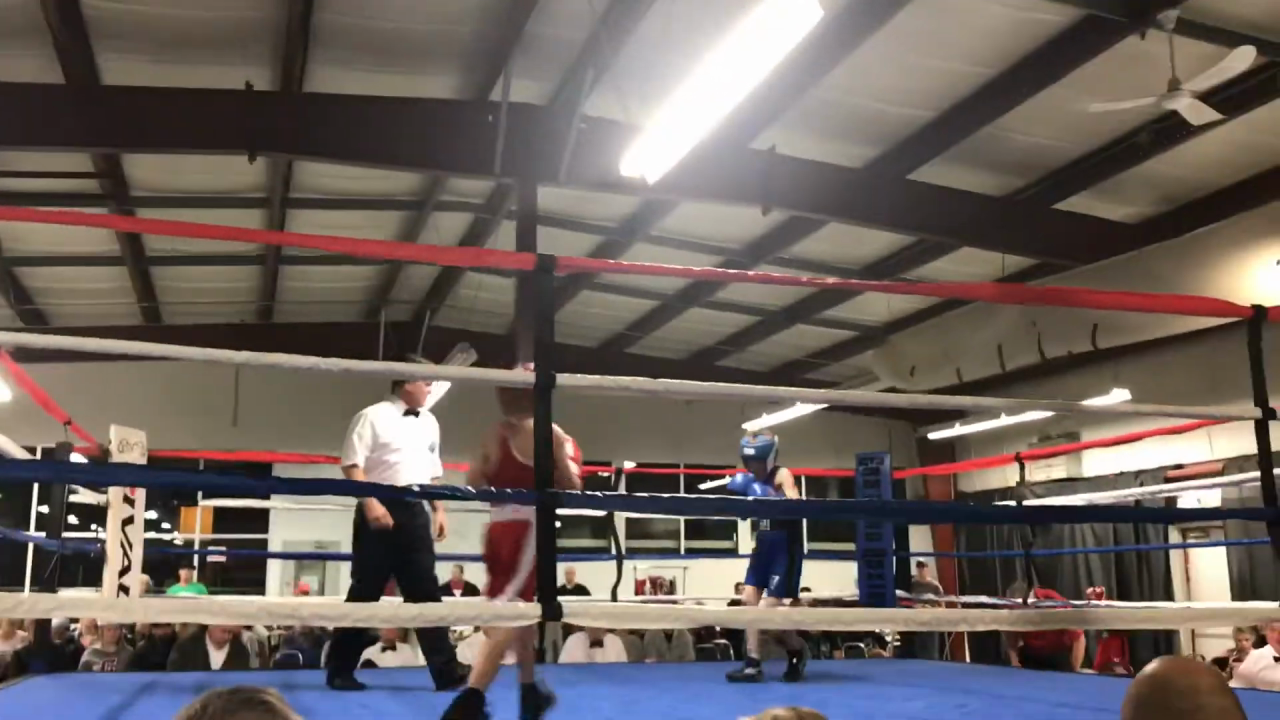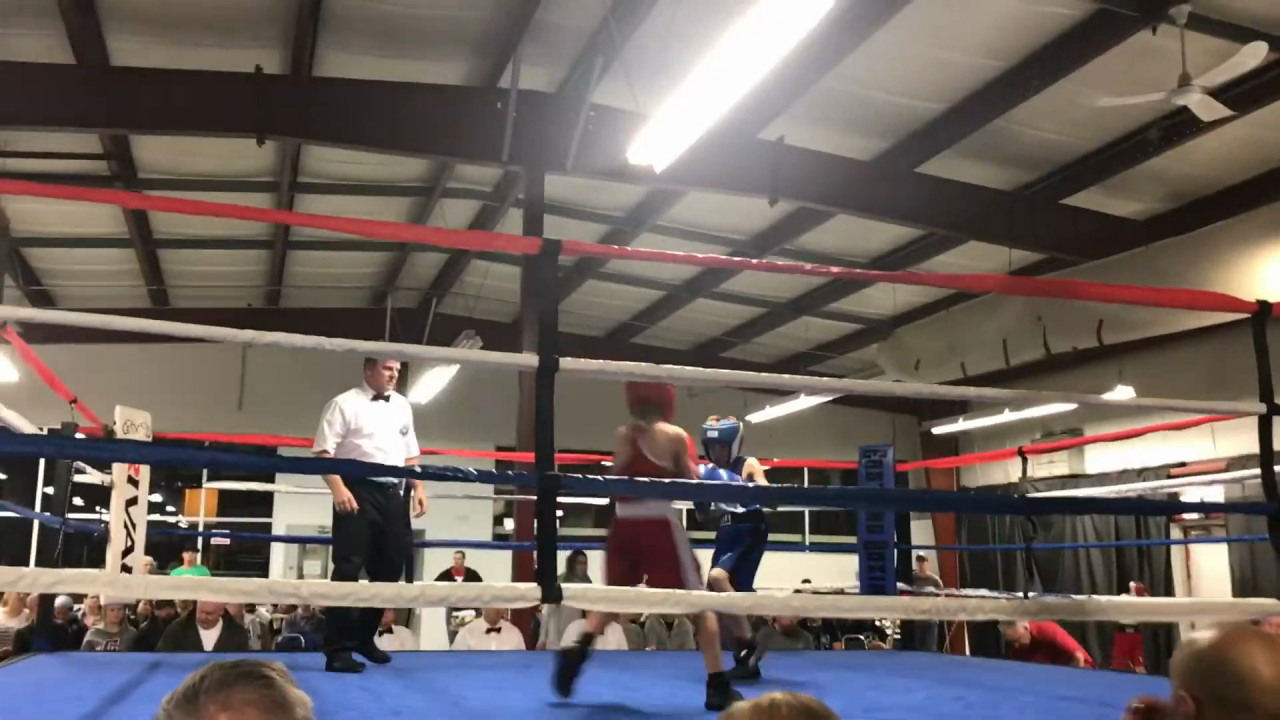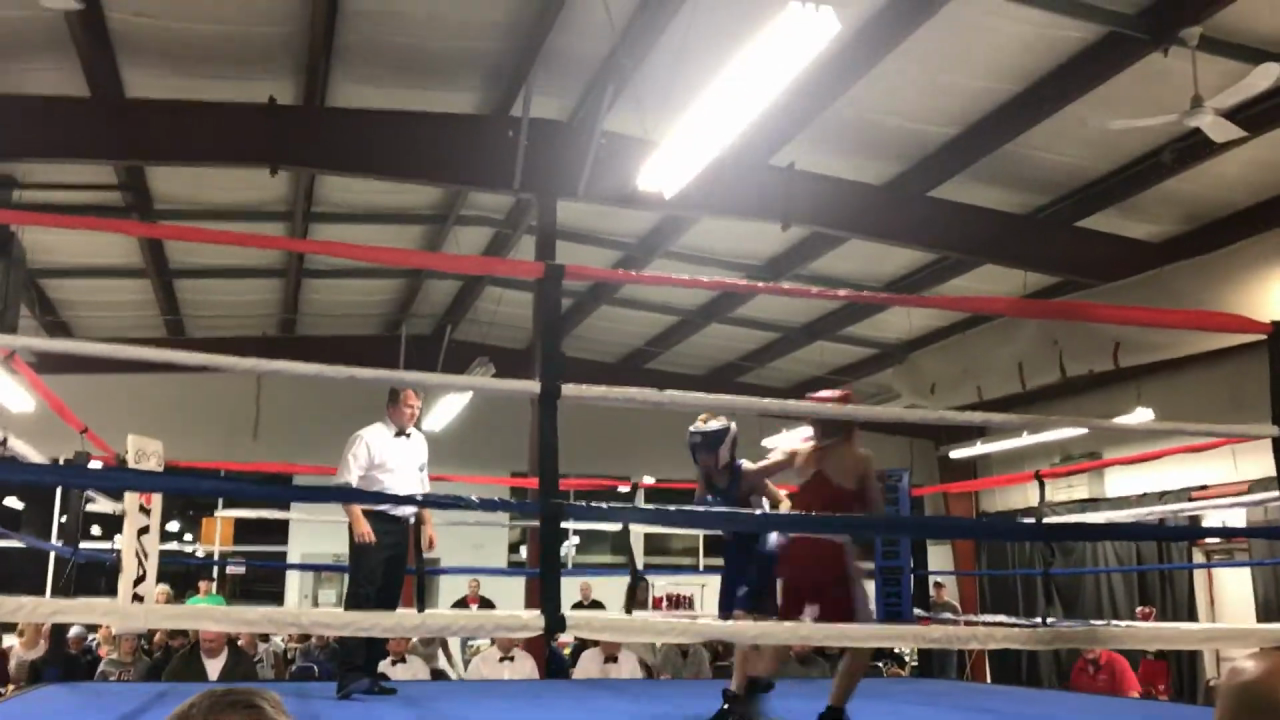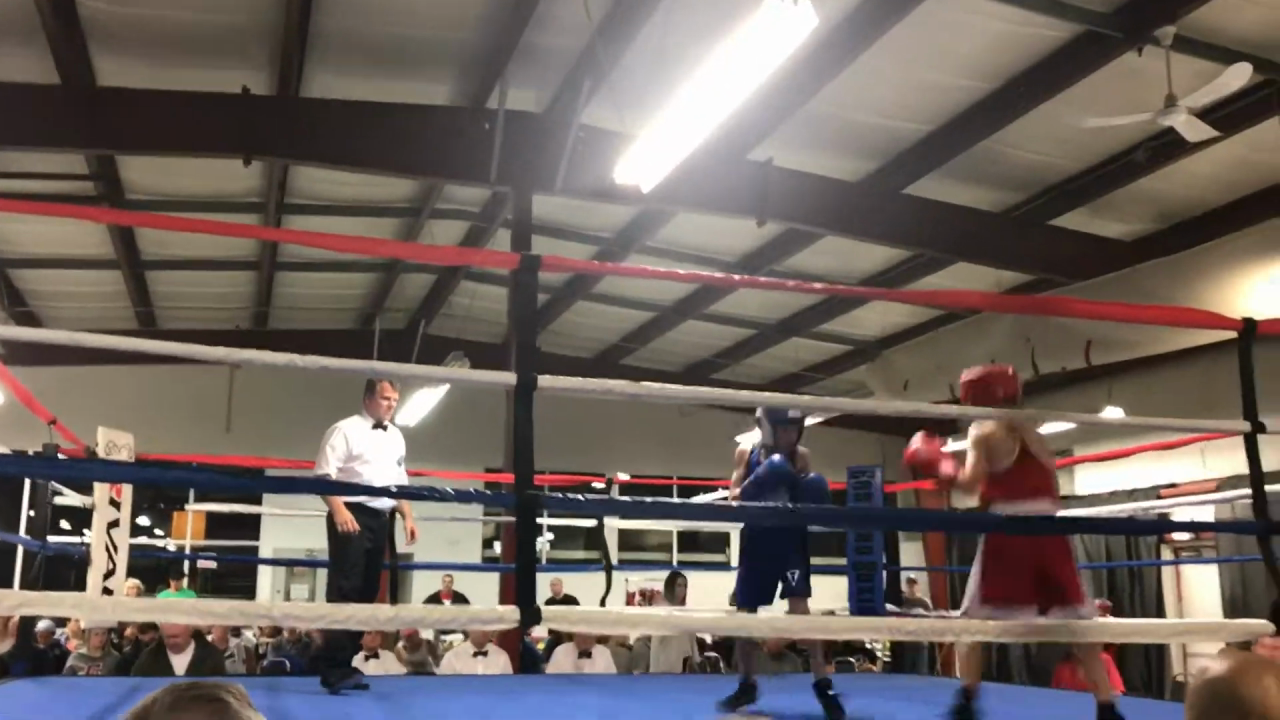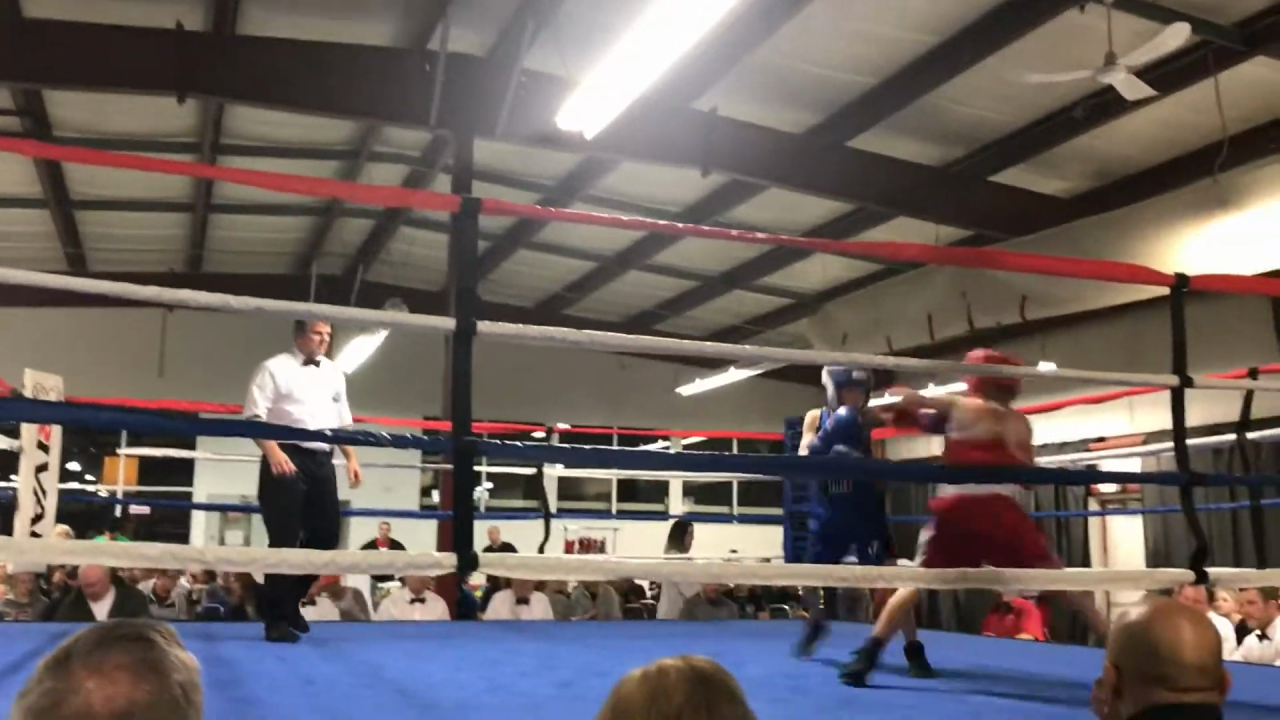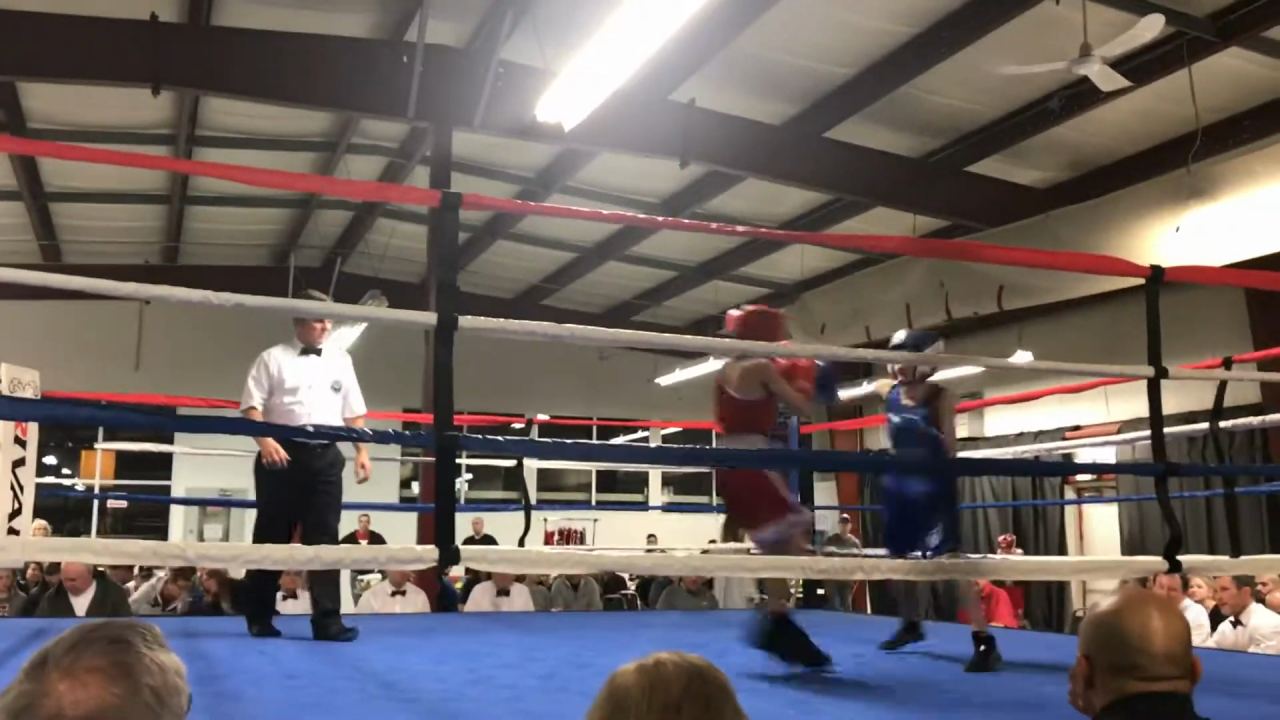
dt=0.5s
person 1, frame 1
left shoulder: (494, 435)
right shoulder: (549, 432)
left elbow: (472, 482)
right elbow: (571, 484)
right wrist: (571, 460)
left hip: (497, 526)
right hip: (524, 526)
right knee: (509, 621)
left ankle: (530, 690)
person 1, frame 2
left shoulder: (623, 435)
right shoulder: (674, 436)
right wrist: (688, 463)
left hip: (624, 525)
right hip: (658, 523)
left ankle: (574, 654)
right ankle: (717, 686)
person 1, frame 3
left shoulder: (802, 453)
right shoulder: (860, 459)
right elbow: (877, 510)
left hip: (797, 546)
right hip: (834, 550)
left knee: (790, 626)
left ankle: (755, 689)
person 1, frame 4
left shoulder: (985, 431)
right shoulder: (1033, 433)
left elbow: (971, 481)
left wrist: (938, 464)
left hip: (1007, 533)
right hip: (1047, 531)
left knee: (976, 621)
right knee: (1076, 625)
person 1, frame 5
left shoulder: (956, 404)
right shoulder: (1013, 420)
right elbow: (1025, 465)
left hip: (951, 503)
right hip: (996, 505)
left knee: (916, 584)
left ankle: (867, 657)
person 1, frame 6
left shoulder: (728, 370)
right shoulder: (759, 368)
right elbow: (804, 409)
right wrist: (803, 386)
left hip: (734, 464)
left knee: (780, 542)
right knee: (790, 533)
left ankle: (779, 623)
right ankle: (778, 626)
person 2, frame 1
left shoulder: (429, 423)
right shoulder: (374, 417)
right elbow: (351, 465)
left wrist: (438, 510)
right wrist: (370, 503)
left hip: (414, 513)
right hip: (378, 513)
left knee: (425, 589)
right knee: (366, 591)
left ankle: (446, 669)
right ankle: (340, 670)
person 2, frame 2
left shoulder: (402, 406)
right shoulder: (345, 404)
left elbow: (409, 453)
right elbow: (323, 450)
left wrist: (418, 487)
right wrist: (338, 488)
left hip: (391, 494)
right hip: (357, 493)
left knee: (390, 569)
right knee: (348, 570)
left ankle: (364, 637)
right ankle: (339, 651)
person 2, frame 3
left shoulder: (419, 442)
right shoulder: (368, 438)
right elbow: (345, 483)
left wrist: (427, 524)
right wrist: (357, 520)
left hip: (401, 527)
right hip: (372, 524)
left knee: (386, 601)
right knee: (362, 595)
left ankle: (368, 673)
right ankle: (350, 674)
person 2, frame 4
left shoulder: (396, 437)
right shoulder: (345, 430)
right elbow: (324, 474)
left wrist: (407, 517)
right wrist: (338, 510)
left hip: (380, 520)
right hip: (351, 518)
left knee: (365, 595)
right knee: (344, 590)
left ankle: (342, 667)
right ankle: (335, 668)
person 2, frame 5
left shoulder: (333, 373)
right shoulder: (275, 368)
left elbow: (342, 421)
right elbow: (255, 414)
left wrist: (351, 458)
right wrist: (272, 451)
left hip: (322, 461)
right hip: (287, 461)
left knee: (325, 536)
right knee: (284, 540)
left ankle: (288, 603)
right ankle: (278, 620)
person 2, frame 6
left shoulder: (341, 360)
right shoulder: (273, 359)
left elbow: (353, 412)
right elbow: (251, 406)
left wrist: (361, 451)
right wrist: (266, 442)
left hip: (325, 456)
right hip: (283, 455)
left knee: (324, 536)
right knee: (272, 536)
left ankle: (327, 621)
right ankle: (259, 617)
person 3, frame 1
left shoulder: (782, 475)
right shoulder: (749, 479)
left wrist: (770, 499)
right wrist: (739, 497)
left hip: (785, 543)
right hip: (763, 544)
left knee: (770, 604)
right knee: (748, 599)
left ankle: (796, 654)
right ankle: (752, 663)
person 3, frame 2
left shoulder: (748, 466)
right shoulder: (710, 471)
right elbow: (705, 515)
left hip: (749, 535)
right hip: (725, 536)
left knee: (717, 578)
left ankle: (747, 642)
right ankle: (747, 660)
person 3, frame 3
left shoulder: (748, 473)
right shoulder: (705, 477)
left elbow: (783, 501)
right wrist: (705, 509)
left hip: (756, 549)
right hip: (734, 549)
left knee: (742, 618)
right knee: (729, 618)
right ankle: (752, 677)
person 3, frame 4
left shoulder: (801, 458)
right shoulder: (746, 454)
left elbow: (808, 501)
right elbow: (734, 499)
left wrist: (812, 493)
right wrist: (757, 481)
left hip: (790, 539)
right hip: (756, 540)
left knee: (799, 608)
right knee: (743, 613)
left ankle: (823, 686)
right ankle: (747, 685)
person 3, frame 5
right shoulder: (816, 418)
right wrist: (824, 440)
left hip: (867, 506)
right hip: (831, 508)
left ankle: (914, 649)
right ankle: (817, 621)
person 3, frame 6
left shoulder: (938, 395)
right shoulder: (888, 391)
left elbow: (948, 450)
left wrist: (928, 434)
left hip: (932, 483)
right hip: (898, 481)
left knee: (943, 560)
right knee: (899, 558)
left ankle: (983, 640)
right ankle: (911, 624)
